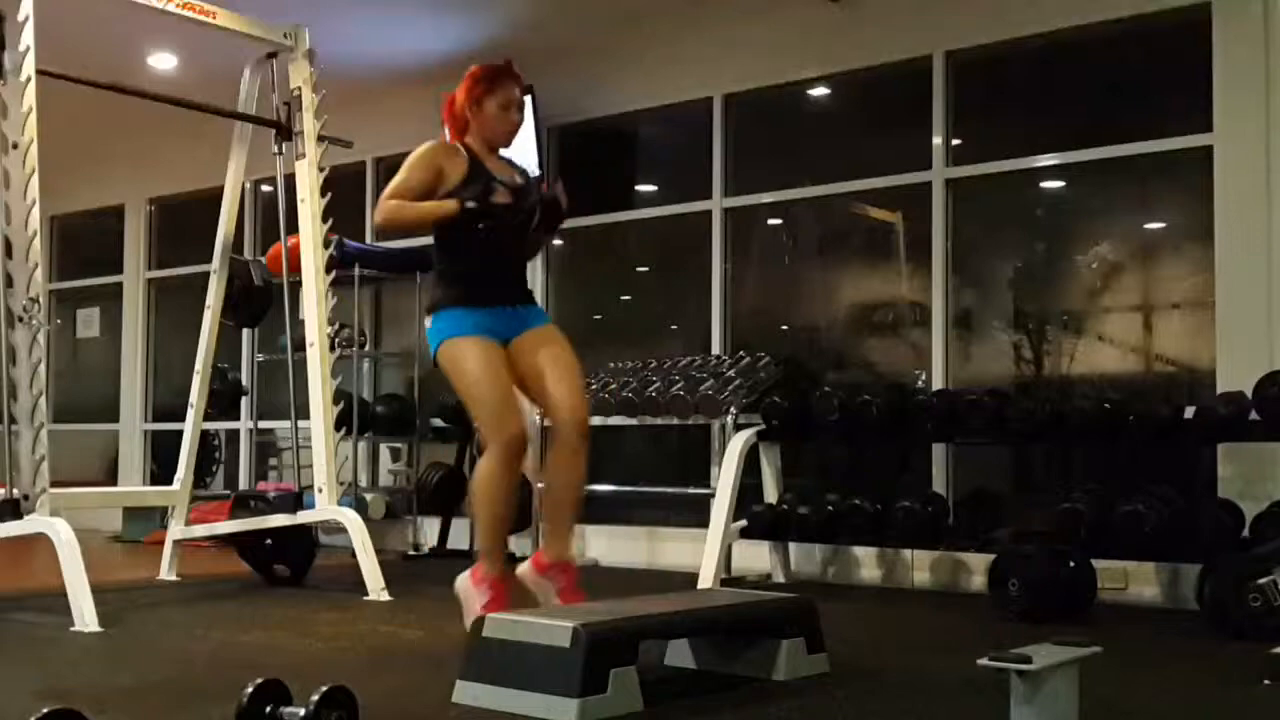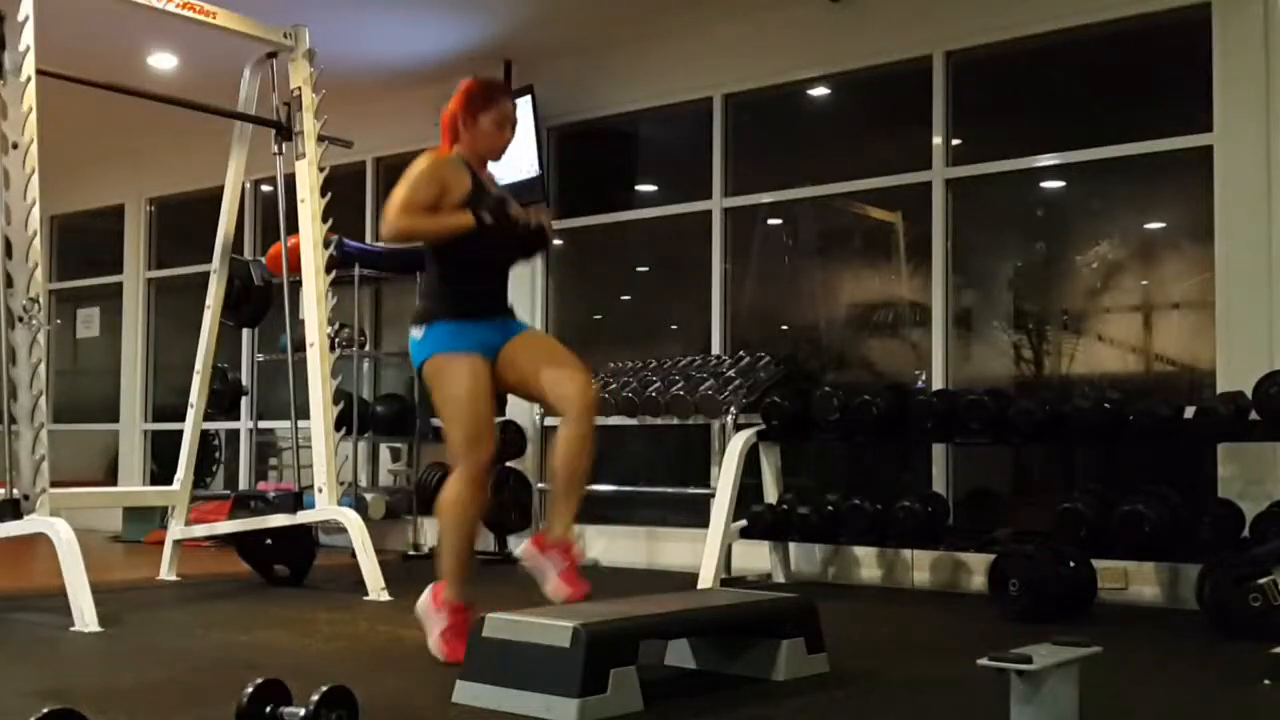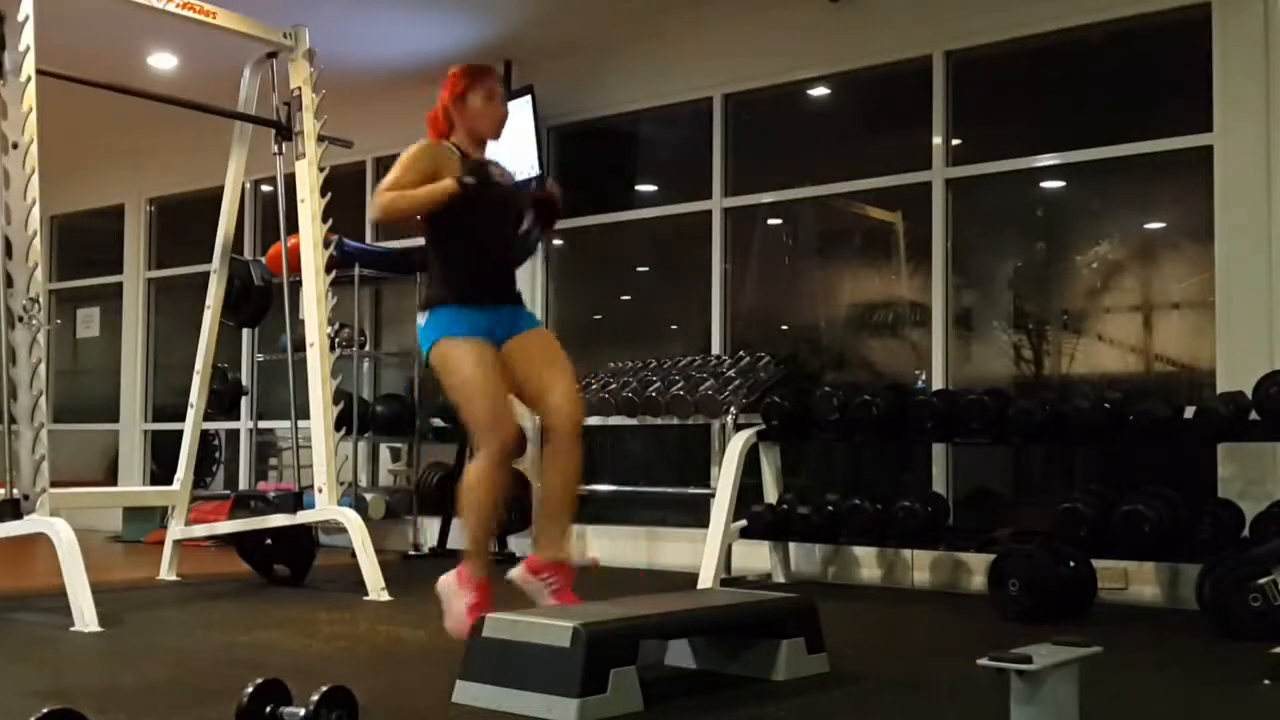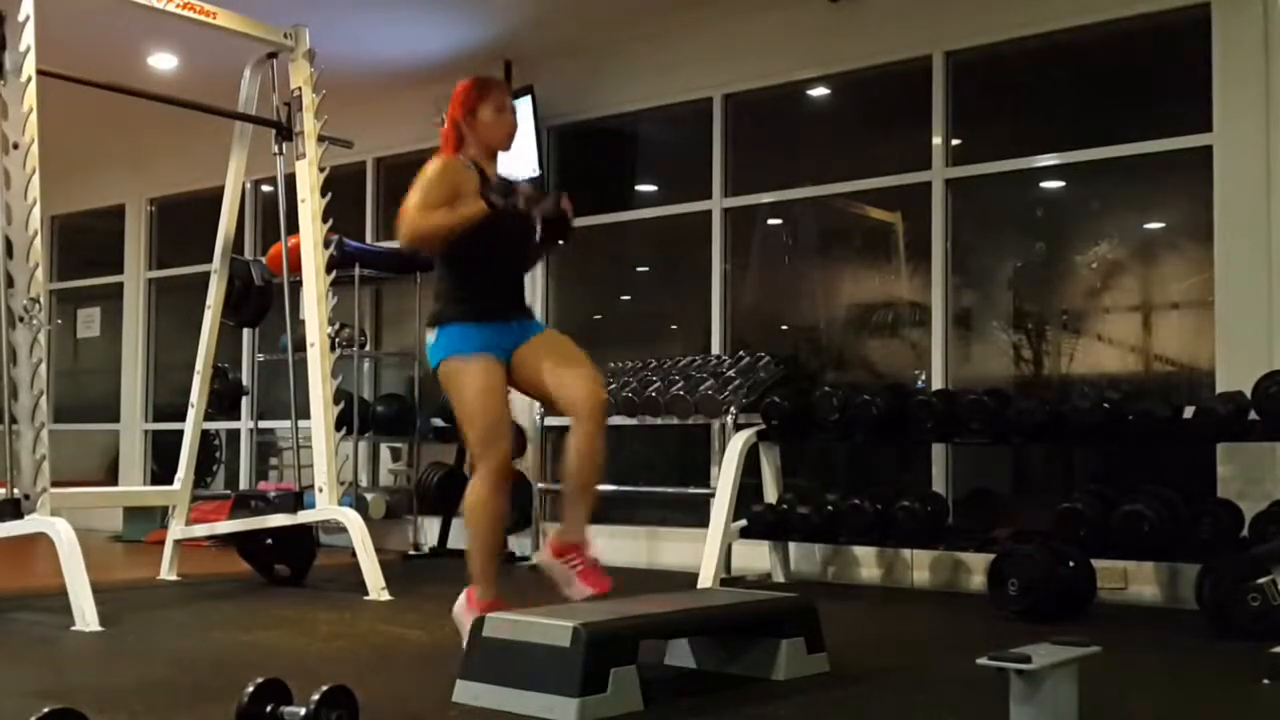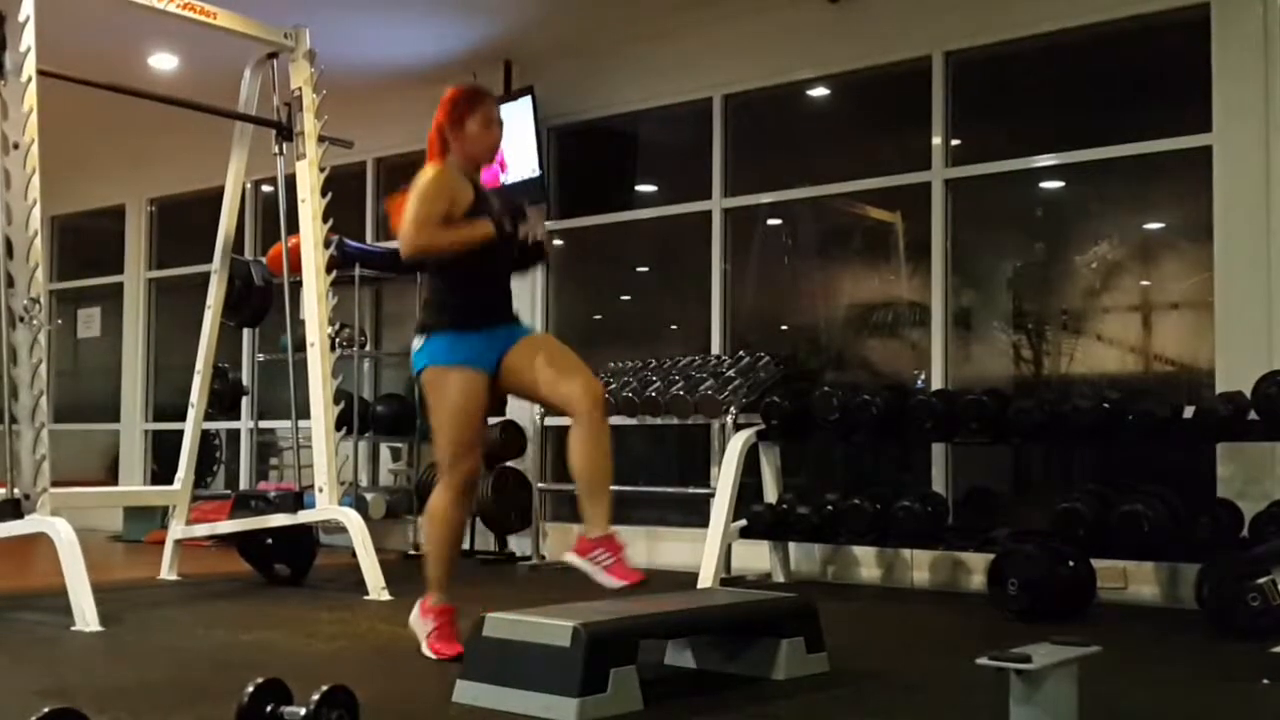
dt=0.7s
person 1, frame 1
left shoulder: (521, 178)
right shoulder: (439, 156)
right elbow: (385, 213)
left wrist: (551, 217)
right wrist: (462, 205)
left hip: (521, 312)
right hip: (460, 316)
left knee: (574, 414)
right knee: (507, 436)
left ankle: (553, 563)
right ankle: (488, 574)
person 1, frame 2
left shoulder: (492, 189)
right shoulder: (438, 168)
right elbow: (392, 225)
left wrist: (526, 240)
right wrist: (478, 219)
left hip: (500, 325)
right hip: (449, 328)
left knee: (579, 396)
right knee: (475, 462)
left ankle: (555, 542)
right ankle: (448, 599)
person 1, frame 3
left shoulder: (499, 177)
right shoulder: (430, 154)
right elbow: (382, 210)
right wrist: (455, 186)
left hip: (510, 313)
right hip: (454, 316)
left knee: (568, 415)
right knee: (499, 438)
left ankle: (547, 562)
right ankle: (468, 574)
person 1, frame 4
left shoulder: (507, 188)
right shoulder: (449, 170)
right elbow: (410, 231)
left wrist: (547, 232)
right wrist: (488, 209)
left hip: (517, 324)
right hip: (463, 329)
left knee: (591, 398)
right knee: (494, 462)
left ankle: (568, 542)
right ankle: (481, 597)
person 1, frame 5
left shoulder: (494, 192)
right shoulder: (441, 178)
right elbow: (413, 243)
left wrist: (521, 252)
right wrist: (492, 228)
left hip: (505, 330)
right hip: (455, 337)
left knee: (590, 399)
right knee: (459, 478)
left ankle: (595, 539)
right ankle: (436, 608)
